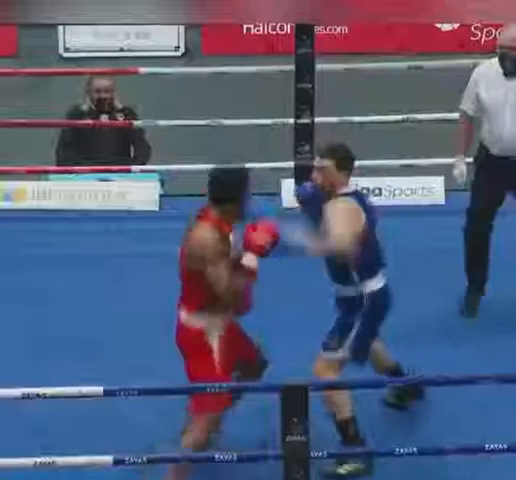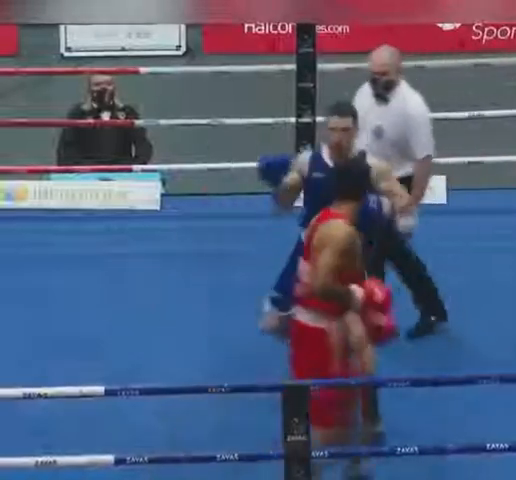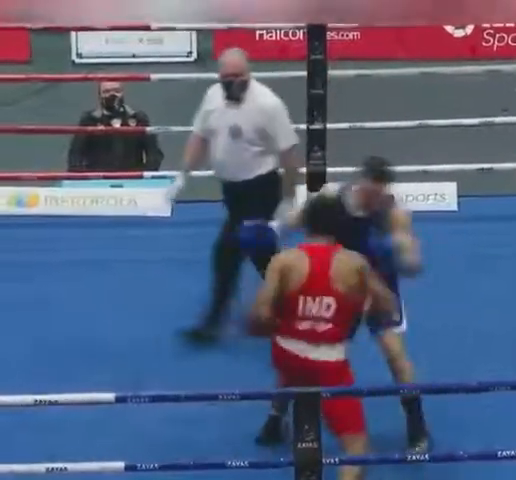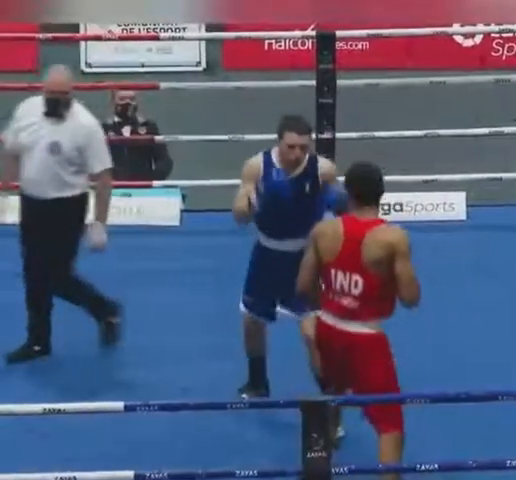
dt=1s
person 1, frame 1
left shoulder: (342, 207)
right shoulder: (342, 199)
left elbow: (343, 247)
left wrist: (300, 242)
right wrist: (311, 197)
left hip: (364, 299)
right hip: (364, 292)
left knee: (325, 370)
right knee: (366, 345)
left ankle: (356, 450)
right ankle: (407, 388)
person 1, frame 2
left shoulder: (371, 167)
right shoulder: (307, 160)
left elbow: (403, 198)
right elbow: (284, 200)
left wrist: (382, 208)
right wrist: (278, 181)
right knee: (274, 323)
left ankle: (371, 410)
person 1, frame 3
left shoulder: (394, 213)
right shoulder: (334, 195)
left elbow: (413, 263)
right elbow: (296, 218)
left wrist: (397, 258)
left hip: (379, 282)
left knee: (394, 352)
left ankle: (417, 427)
person 1, frame 4
left shoulder: (324, 169)
right shoulder: (256, 166)
left elbow: (340, 202)
right elbow: (239, 213)
left wrist: (340, 201)
right wrist: (259, 197)
left hip: (305, 257)
right hip: (267, 255)
right knee: (252, 323)
right ankle: (257, 383)
person 2, frame 1
left shoulder: (213, 223)
right shoulder: (207, 239)
right elbow: (228, 294)
right wrist: (252, 256)
left hip: (215, 321)
right hip: (203, 330)
left knee: (255, 364)
right knee: (207, 419)
left ankle: (209, 418)
person 2, frame 2
left shoulder: (323, 220)
right shoulder: (343, 232)
right elbow: (319, 286)
right wrist: (357, 295)
left hip: (325, 324)
right hip: (318, 329)
left knee: (348, 399)
right knee: (327, 422)
person 2, frame 3
left shoulder: (285, 261)
right shoulder: (355, 262)
left elbow: (260, 314)
right elbow: (389, 308)
left hip: (287, 352)
right hip: (328, 362)
right knee: (355, 437)
person 2, frame 4
left shoulder: (324, 230)
right shoulder: (393, 238)
left elbow: (304, 287)
right elbow: (410, 298)
right wrist: (390, 279)
left hip: (328, 329)
right hip: (366, 338)
left knee: (333, 393)
right knee: (390, 427)
person 3, frame 1
right shoulder: (483, 72)
right elbow: (468, 116)
right wrist: (460, 157)
right hip: (492, 160)
right knee: (476, 226)
right ankle: (474, 288)
person 3, frame 2
left shoulder: (412, 108)
right shoulder: (365, 92)
left elbow: (424, 161)
left wrist: (409, 210)
left knee: (371, 259)
right knee: (397, 254)
right ankle: (433, 311)
person 3, frame 3
left shoulder: (267, 104)
right shoulder: (213, 95)
left elbow: (289, 153)
right elbow: (200, 137)
left wrist: (288, 199)
right wrist: (182, 175)
left hip: (259, 189)
right hip: (231, 187)
left knee: (225, 253)
right knee: (261, 253)
left ankle: (213, 322)
person 3, frame 4
left shoulder: (86, 124)
right shoulder: (25, 110)
left elbow: (102, 177)
left wrist: (99, 224)
left hip: (67, 208)
right hip: (32, 205)
left knee: (57, 279)
right knee: (34, 277)
left ankle: (107, 312)
right ankle: (37, 341)
